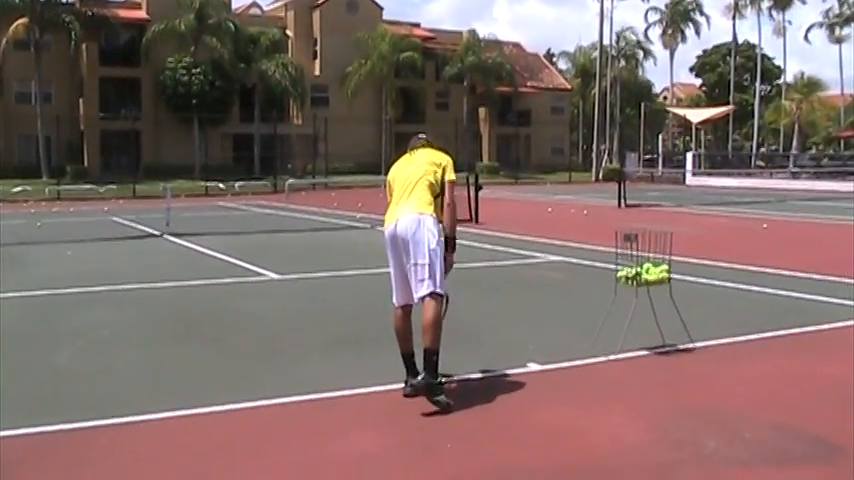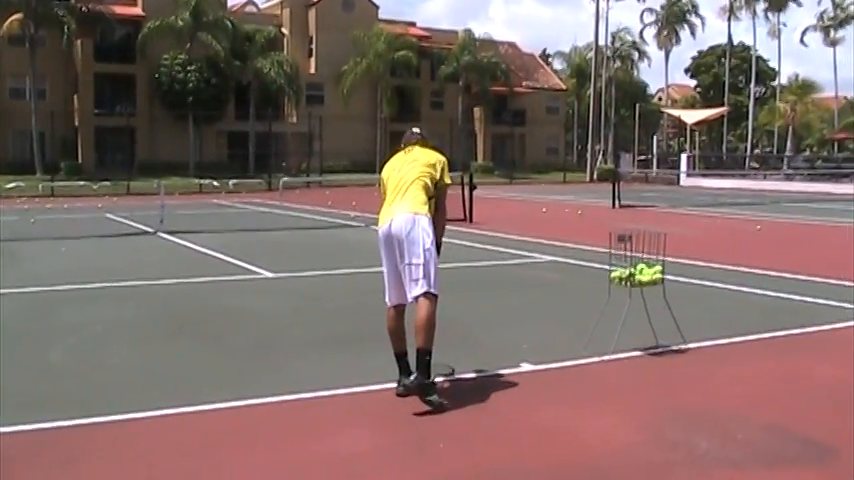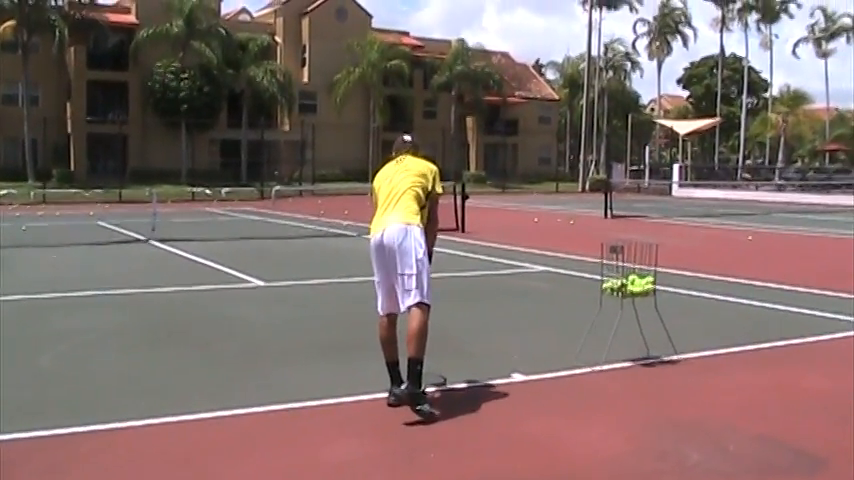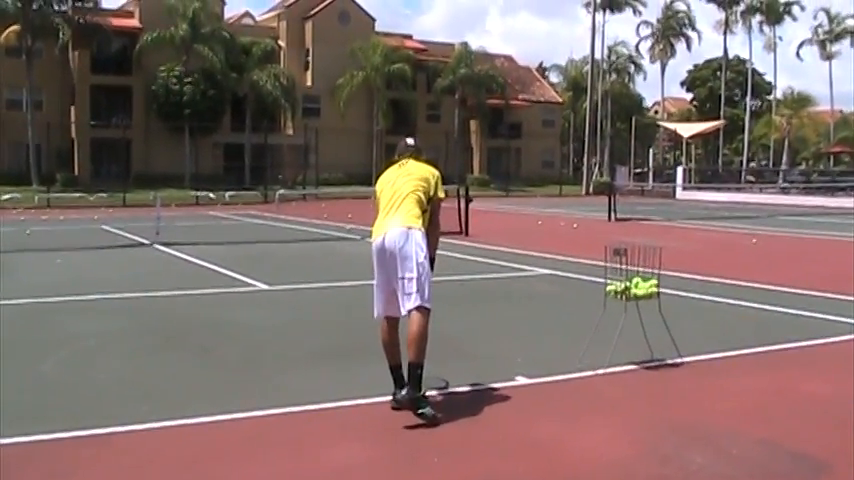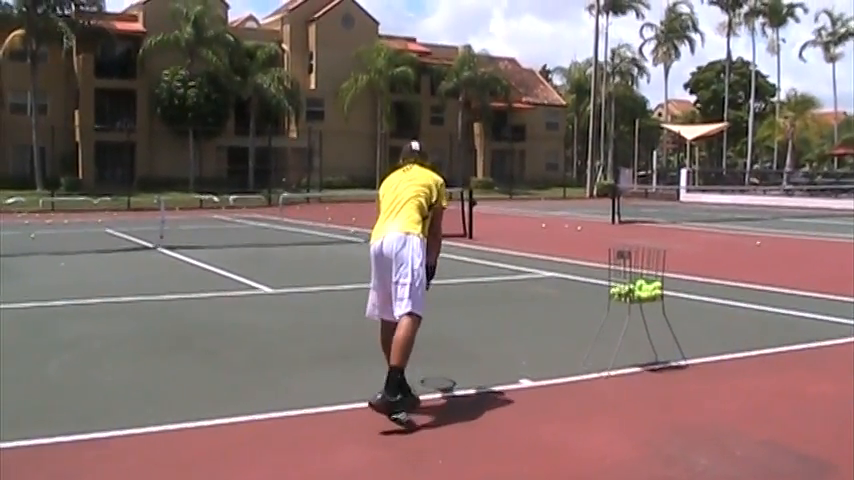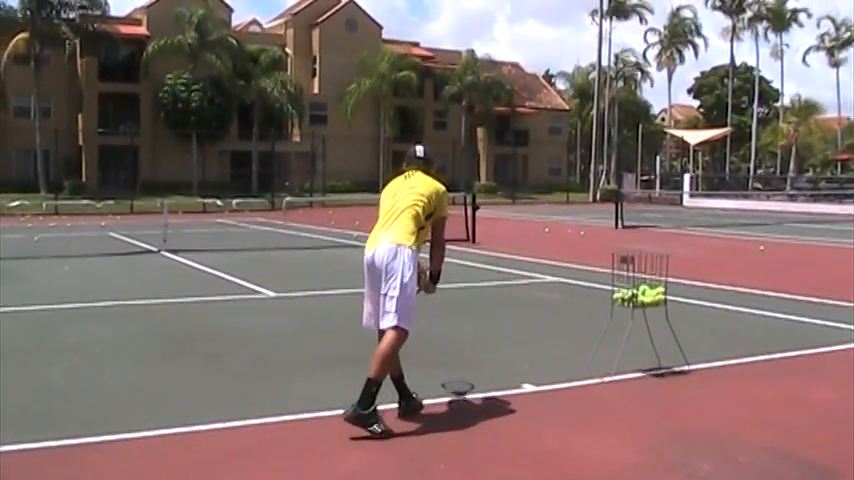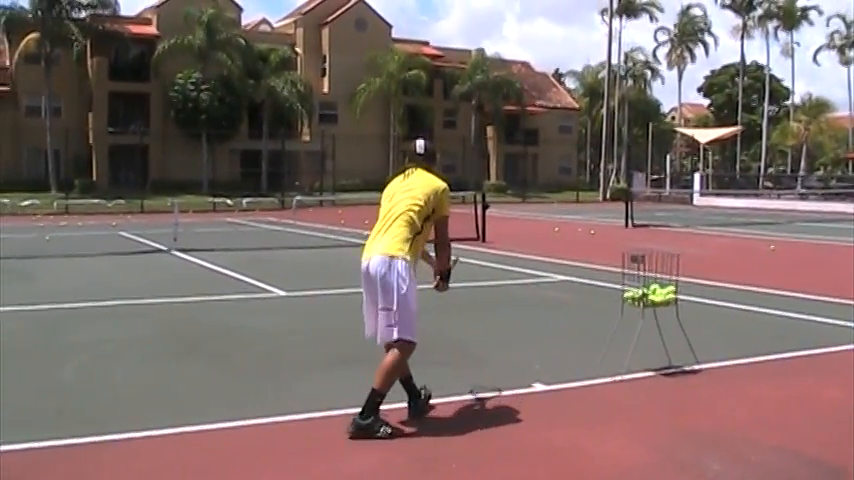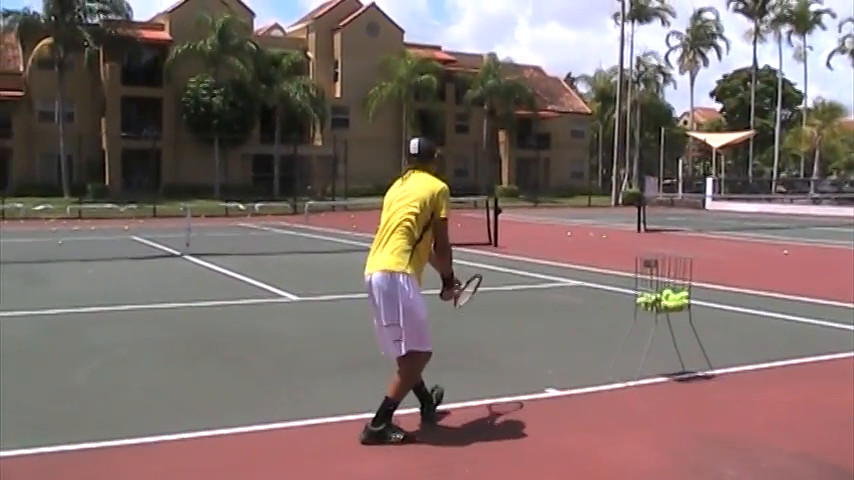
dt=0.3s
person 1, frame 1
left shoulder: (397, 166)
right shoulder: (440, 157)
right elbow: (447, 203)
right wrist: (450, 242)
left hip: (392, 224)
right hip: (419, 220)
left knee: (402, 303)
right knee: (432, 296)
left ankle: (411, 376)
right ankle: (429, 377)
person 1, frame 2
left shoulder: (390, 163)
right shoulder: (436, 158)
right elbow: (440, 209)
right wrist: (437, 244)
left hip: (386, 223)
right hip: (413, 219)
left knee: (395, 303)
right knee: (426, 296)
left ankle: (404, 376)
right ankle: (422, 377)
person 1, frame 3
left shoulder: (382, 173)
right shoulder: (428, 168)
right elbow: (431, 219)
right wrist: (428, 253)
left hip: (377, 233)
right hip: (406, 230)
left knee: (387, 311)
right knee: (418, 305)
left ankle: (396, 385)
right ankle: (413, 386)
person 1, frame 4
left shoulder: (385, 177)
right shoulder: (430, 172)
right elbow: (433, 224)
right wrist: (430, 260)
left hip: (379, 237)
right hip: (407, 233)
left knee: (390, 316)
right knee: (418, 310)
left ankle: (401, 389)
right ankle: (413, 391)
person 1, frame 5
left shoulder: (389, 180)
right shoulder: (434, 179)
right elbow: (435, 232)
right wrist: (430, 269)
left hip: (378, 240)
right hip: (406, 239)
left knee: (388, 319)
right knee: (409, 316)
left ankle: (399, 391)
right ankle: (390, 392)
person 1, frame 6
left shoulder: (392, 185)
right shoulder: (437, 188)
right elbow: (437, 241)
left wrist: (417, 269)
right wrist: (434, 276)
left hip: (373, 249)
right hip: (397, 251)
left knee: (387, 329)
right knee: (396, 330)
left ankle: (406, 399)
right ankle: (363, 407)
person 1, frame 7
left shoulder: (394, 183)
right shoulder: (438, 186)
right elbow: (441, 240)
left wrist: (432, 262)
right wrist: (445, 274)
left hip: (370, 257)
right hip: (393, 262)
left knee: (393, 339)
right knee: (402, 342)
left ankle: (415, 398)
right ankle: (366, 417)
person 1, frame 8
left shoulder: (397, 186)
right shoulder: (437, 187)
right elbow: (441, 245)
left wrist: (444, 274)
right wrist: (448, 281)
left hip: (375, 271)
right hip: (396, 274)
left knee: (408, 348)
right knee: (418, 352)
left ankle: (427, 403)
right ankle: (378, 425)
